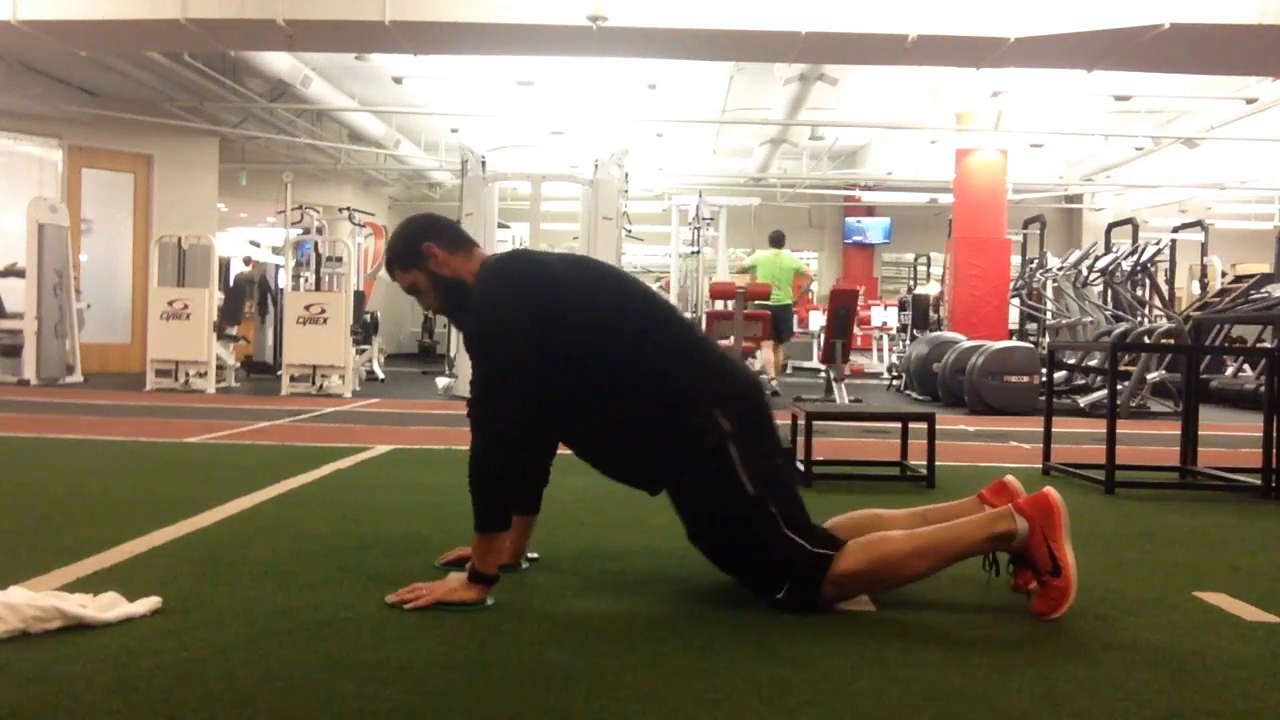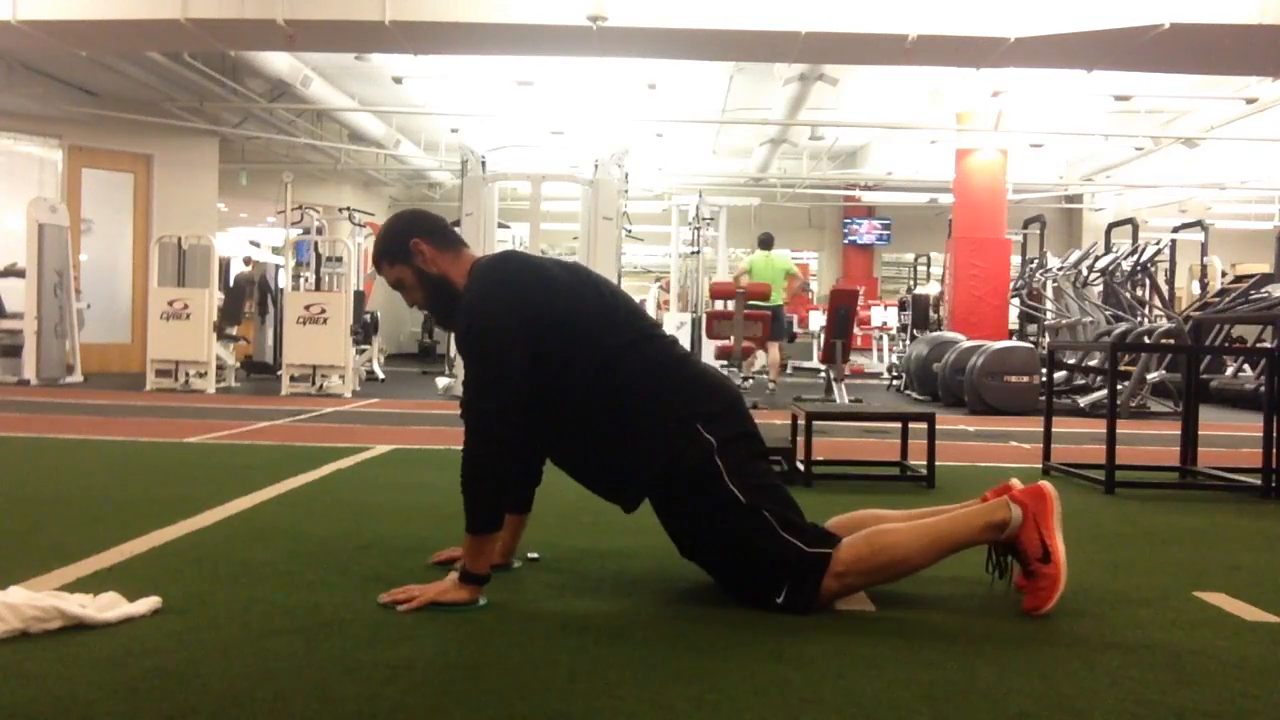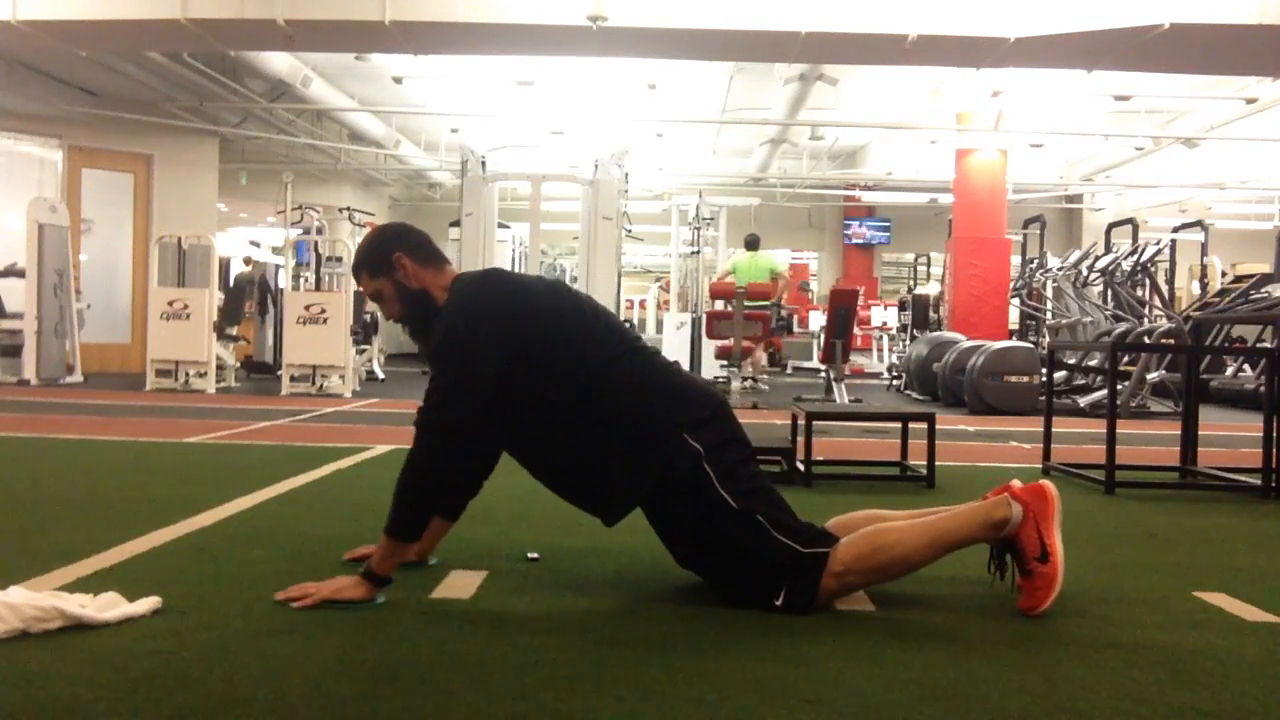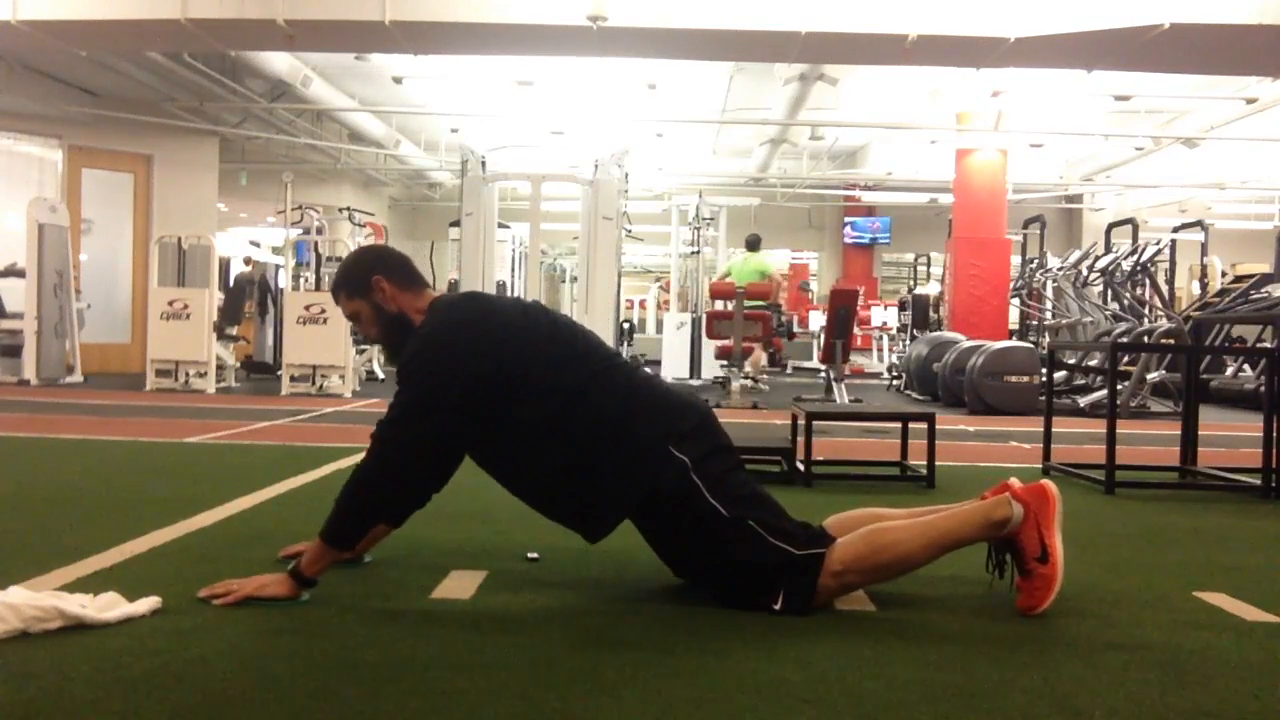
dt=0.7s
person 1, frame 1
left shoulder: (500, 295)
right shoulder: (524, 286)
left elbow: (499, 436)
right elbow: (531, 431)
left wrist: (480, 574)
right wrist: (509, 546)
left hip: (706, 423)
right hip: (702, 422)
left knee: (812, 578)
right knee: (807, 545)
left ankle: (1015, 524)
right ankle: (987, 507)
person 1, frame 2
left shoulder: (490, 295)
right shoulder: (515, 288)
left elbow: (492, 438)
right elbow: (522, 434)
left wrist: (472, 576)
right wrist: (497, 547)
left hip: (687, 438)
right hip: (684, 434)
left knee: (813, 578)
right knee: (811, 546)
left ankle: (1007, 517)
right ankle: (991, 510)
person 1, frame 3
left shoulder: (473, 316)
right shoulder: (491, 309)
left elbow: (442, 449)
right elbow: (466, 453)
left wrist: (373, 575)
right wrist: (412, 545)
left hip: (676, 449)
right hip: (674, 446)
left knee: (812, 578)
right knee: (807, 547)
left ankle: (1007, 515)
right ankle: (992, 511)
person 1, frame 4
left shoulder: (447, 341)
right shoulder: (465, 333)
left elbow: (393, 462)
right elbow: (418, 467)
left wrist: (299, 576)
right wrist: (346, 543)
left hip: (662, 462)
right hip: (662, 454)
left knee: (813, 576)
right knee: (804, 548)
left ankle: (1005, 512)
right ankle: (993, 509)
